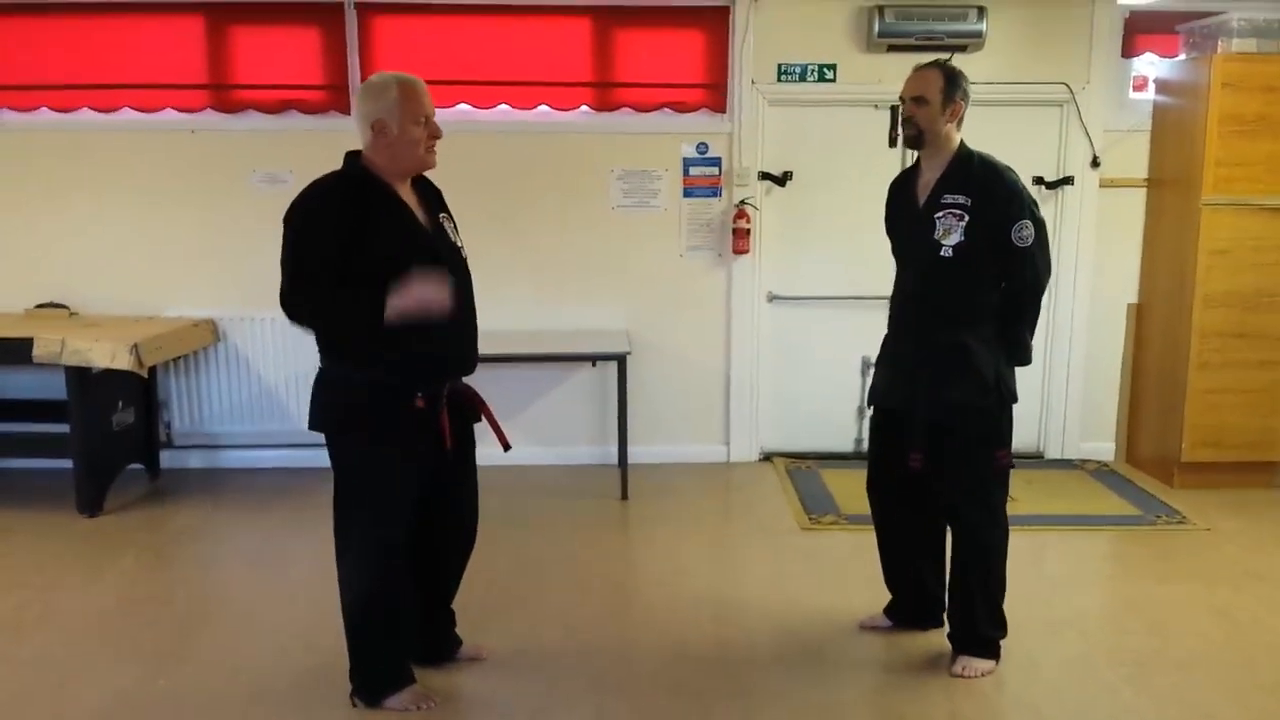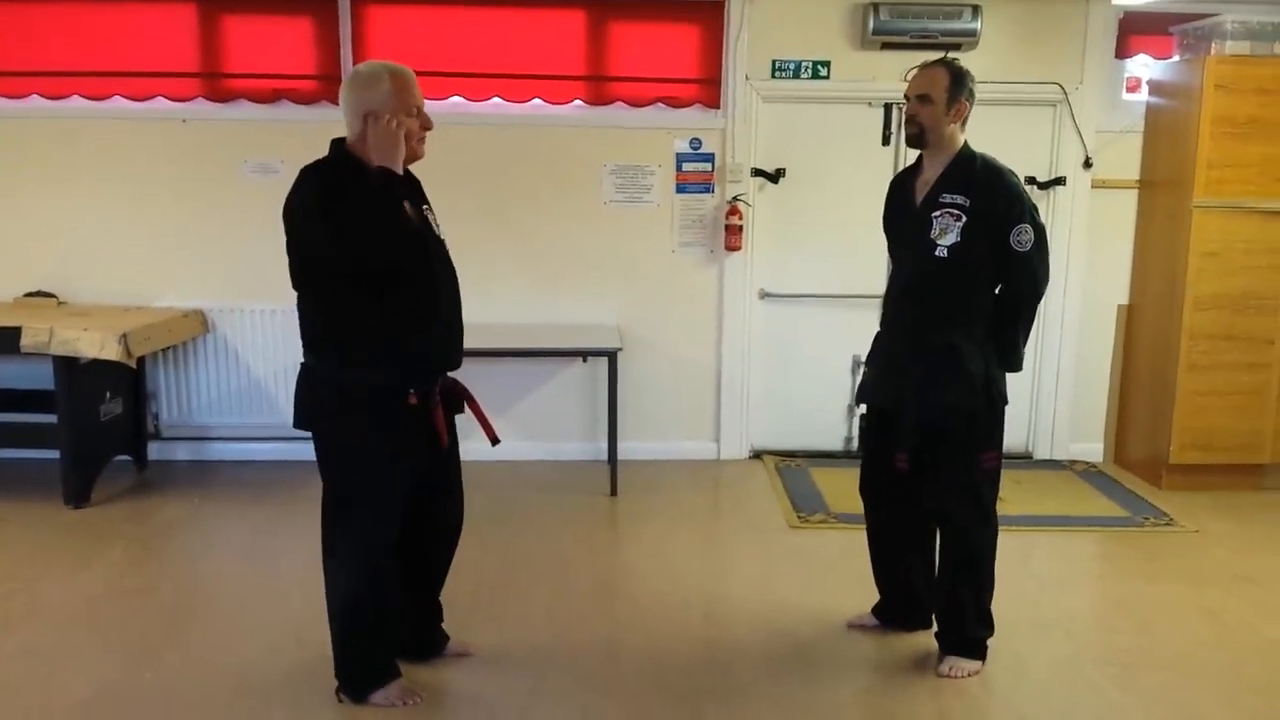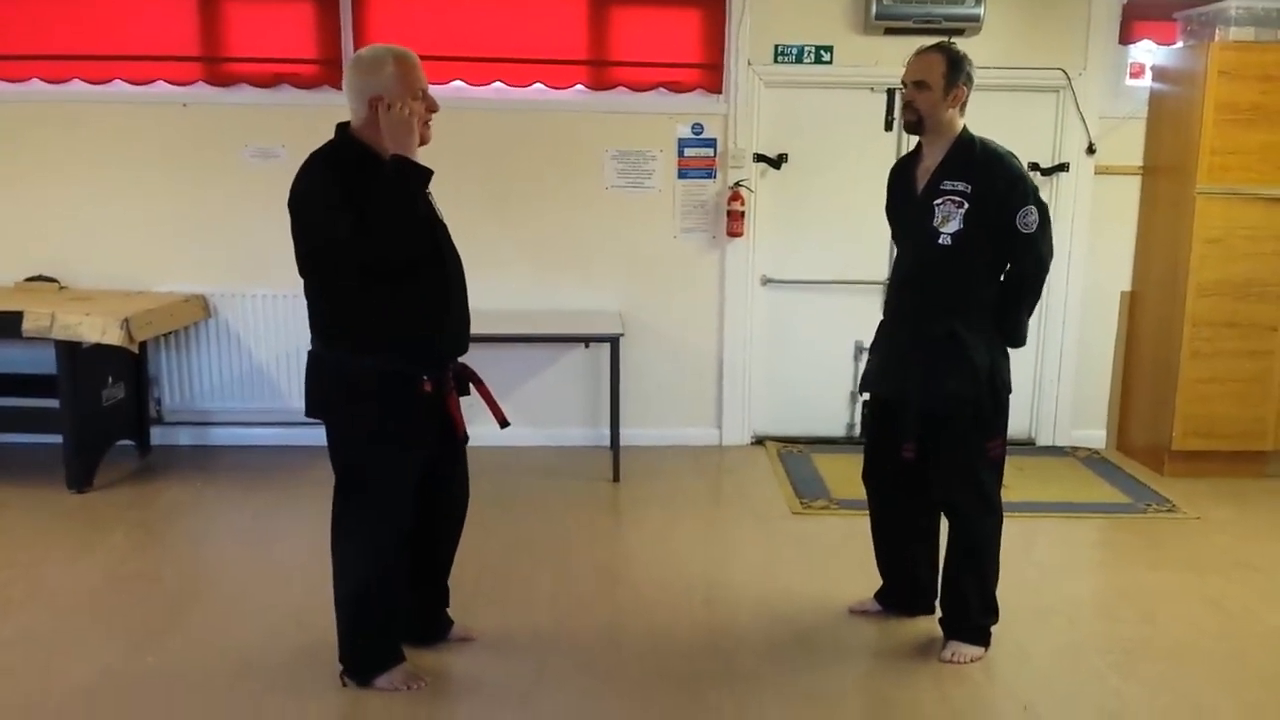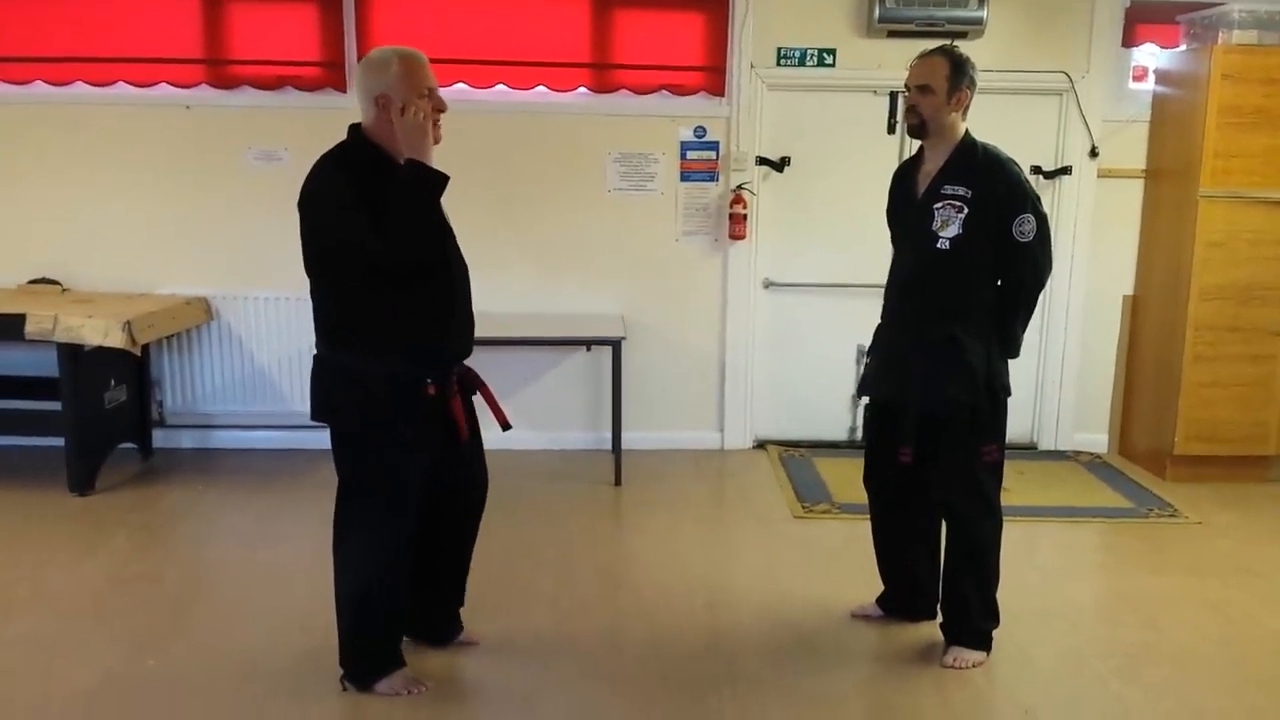
dt=0.5s
person 1, frame 1
left shoulder: (425, 195)
right shoulder: (329, 203)
right elbow: (302, 297)
left wrist: (454, 377)
right wrist: (389, 303)
left hip: (440, 400)
right hip: (373, 406)
left knee: (450, 525)
right knee: (376, 539)
left ankle: (432, 636)
right ankle: (379, 675)
person 1, frame 2
left shoulder: (400, 186)
right shoulder: (322, 188)
right elbow: (365, 262)
right wrist: (385, 176)
left hip: (419, 394)
right hip: (358, 400)
left knee: (435, 519)
right knee: (365, 533)
left ankle: (418, 632)
right ankle: (364, 670)
person 1, frame 3
left shoulder: (384, 171)
right shoulder: (329, 176)
right elbow: (383, 253)
right wrist: (403, 165)
left hip: (421, 377)
right hip: (369, 386)
left knee: (440, 504)
right knee: (375, 516)
left ankle: (422, 616)
right ankle: (369, 654)
person 1, frame 4
left shoulder: (395, 172)
right shoulder: (341, 176)
right elbow: (395, 256)
right wrist: (418, 168)
left hip: (429, 379)
right hip: (373, 387)
left knee: (459, 495)
right knee: (378, 518)
left ankle: (433, 615)
right ankle: (369, 659)
person 2, frame 1
left shoulder: (994, 184)
right shoulder: (902, 187)
left elbow: (1030, 274)
left wrist: (1000, 351)
right wrist: (909, 342)
left hip: (971, 375)
right hip: (905, 365)
left knee: (973, 507)
right knee: (894, 492)
left ankle: (978, 637)
right ankle: (915, 605)
person 2, frame 2
left shoulder: (995, 186)
right shoulder: (902, 185)
left elbow: (1027, 279)
left wrist: (994, 357)
right wrist: (900, 341)
left hip: (963, 377)
right hip: (897, 365)
left knee: (962, 509)
right knee: (888, 494)
left ankle: (965, 637)
right ankle: (903, 605)
person 2, frame 3
left shoulder: (995, 170)
right shoulder: (903, 172)
left elbow: (1033, 258)
left wrist: (995, 334)
right wrist: (905, 327)
left hip: (967, 364)
right hip: (900, 352)
left knee: (968, 495)
right knee: (890, 481)
left ankle: (969, 624)
right ankle: (906, 591)
person 2, frame 4
left shoulder: (996, 176)
right shoulder: (905, 176)
left elbow: (1030, 269)
left wrist: (992, 344)
right wrist: (899, 333)
left hip: (964, 369)
right hip: (899, 357)
left knee: (966, 500)
right knee: (892, 486)
left ankle: (970, 628)
right ankle: (908, 596)
